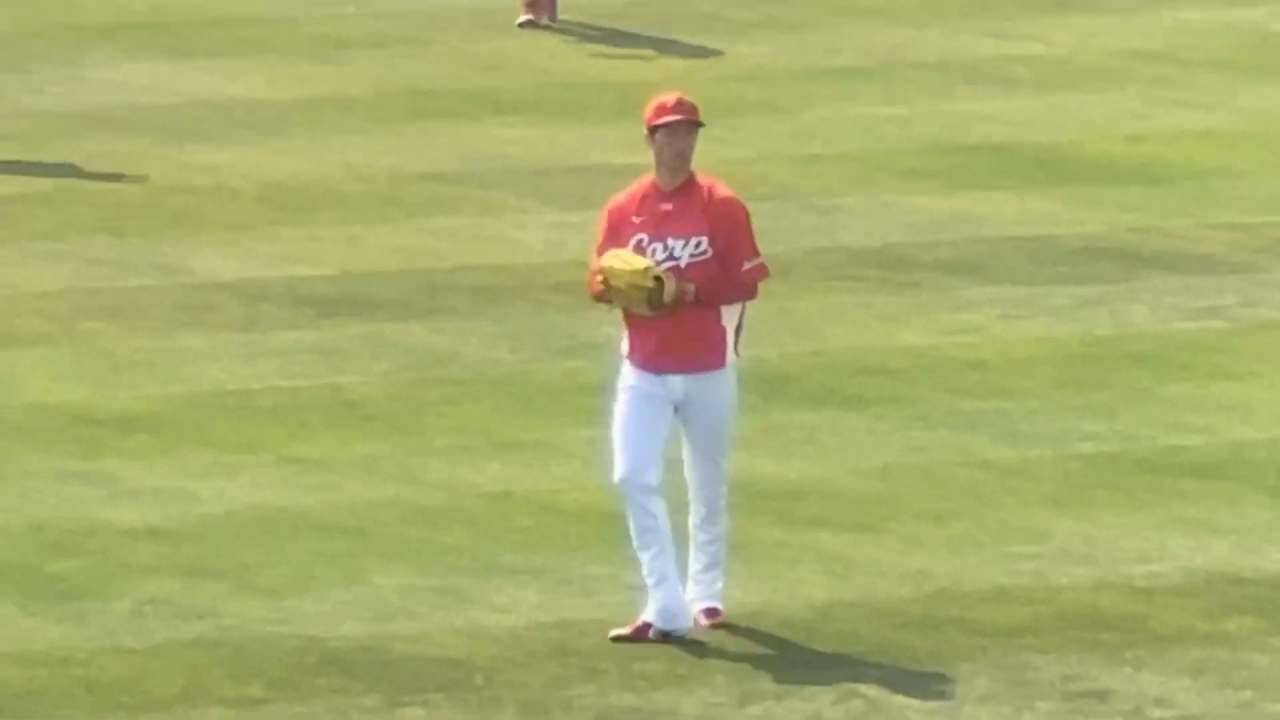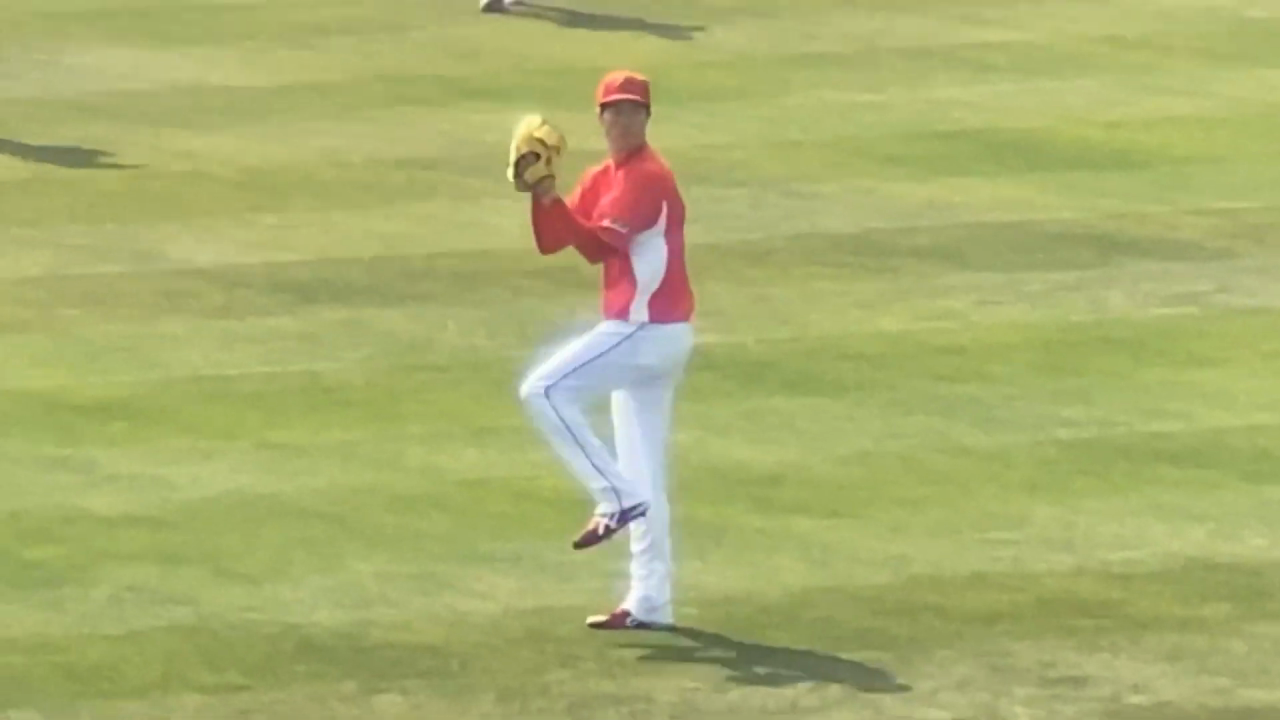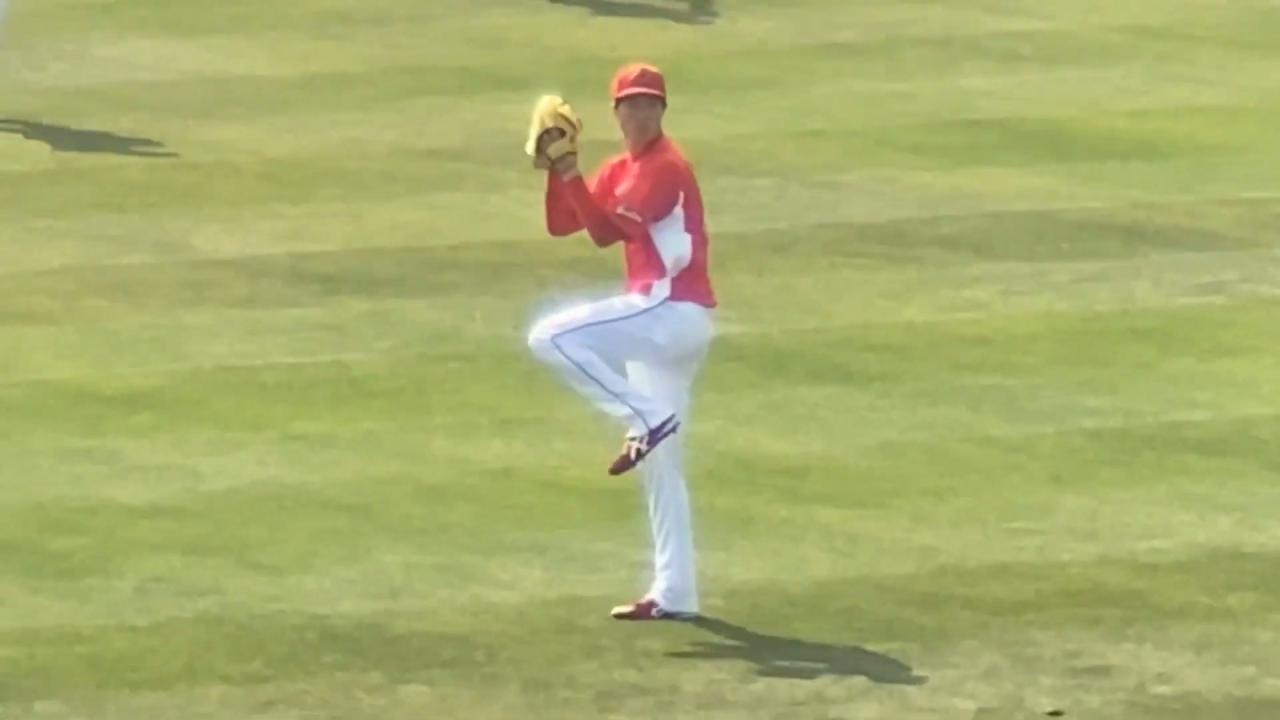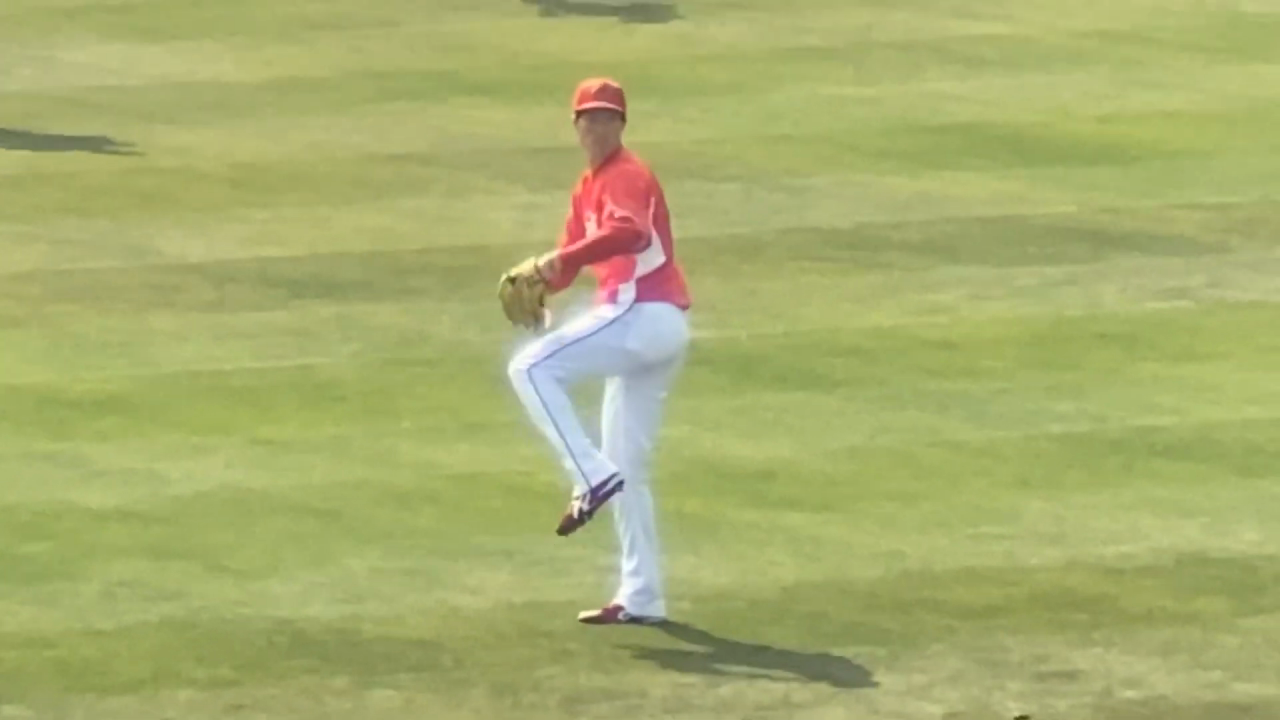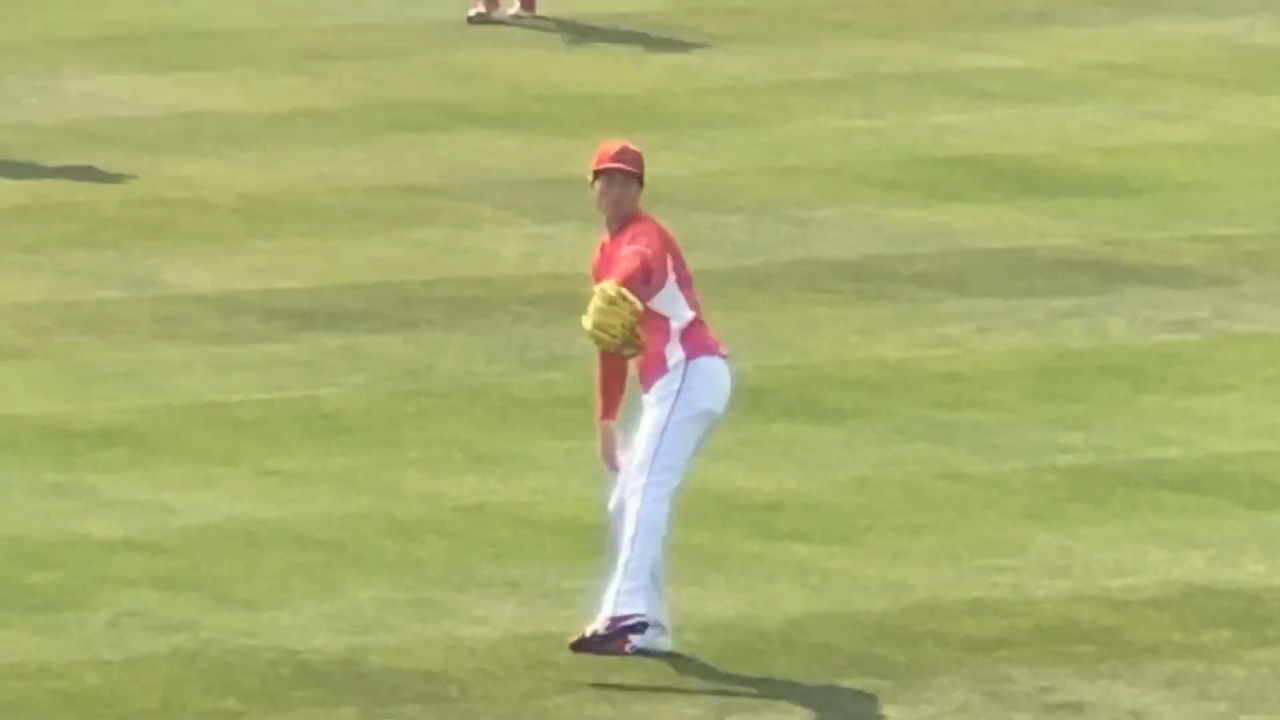
dt=0.5s
person 1, frame 1
left shoulder: (721, 204)
right shoulder: (622, 209)
left elbow: (746, 283)
right elbow: (597, 283)
left wrist: (687, 293)
left hip: (708, 368)
right hip: (643, 369)
left knee: (708, 489)
right knee: (633, 478)
left ankle: (705, 595)
right ankle: (665, 606)
person 1, frame 2
left shoulder: (649, 176)
right shoulder: (600, 178)
left elbow: (596, 246)
right elbow: (551, 242)
left wrist: (554, 197)
right wrist: (541, 194)
left hip: (649, 326)
right hip: (646, 330)
left knee: (541, 392)
right knee: (638, 469)
left ankle: (613, 500)
right ankle: (649, 602)
person 1, frame 3
left shoulder: (666, 166)
right shoulder: (619, 168)
left elbow: (606, 230)
right elbow: (560, 223)
left wrist: (573, 178)
right wrist: (557, 172)
left hip: (671, 312)
right hip: (670, 319)
left knee: (550, 337)
right knee: (661, 464)
left ankle: (645, 420)
right ankle: (674, 594)
person 1, frame 4
left shoulder: (627, 176)
right shoulder: (587, 185)
left elbow: (627, 235)
right elbow: (574, 254)
left wrist: (559, 258)
right wrist: (543, 275)
left hip: (639, 314)
right hip: (661, 326)
left knee: (529, 369)
right knee: (626, 463)
left ankle: (590, 477)
right ankle: (641, 598)
person 1, frame 5
left shoulder: (644, 235)
right shoulder: (605, 253)
left elbow: (644, 269)
right elbow: (616, 346)
left wrist: (606, 299)
right wrist: (605, 422)
left hip: (688, 375)
right hip: (671, 383)
left knee: (647, 488)
right knee: (627, 504)
left ankle: (627, 610)
right ankle: (647, 630)
